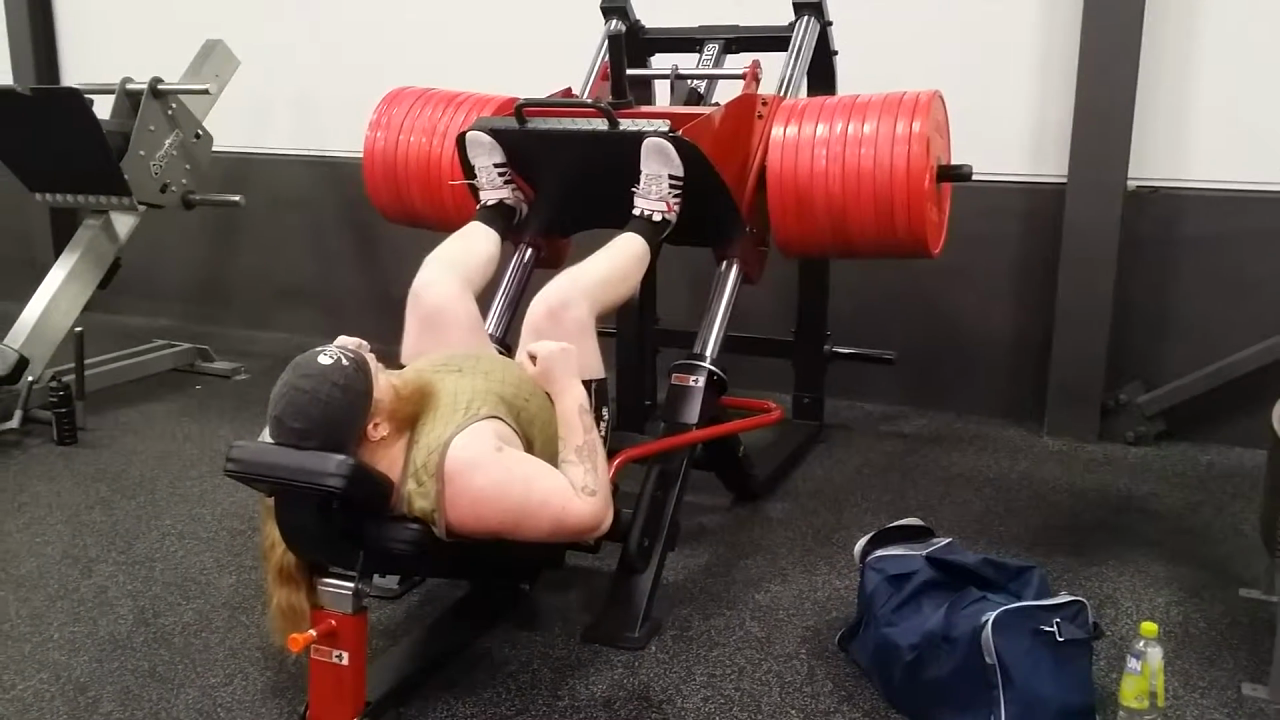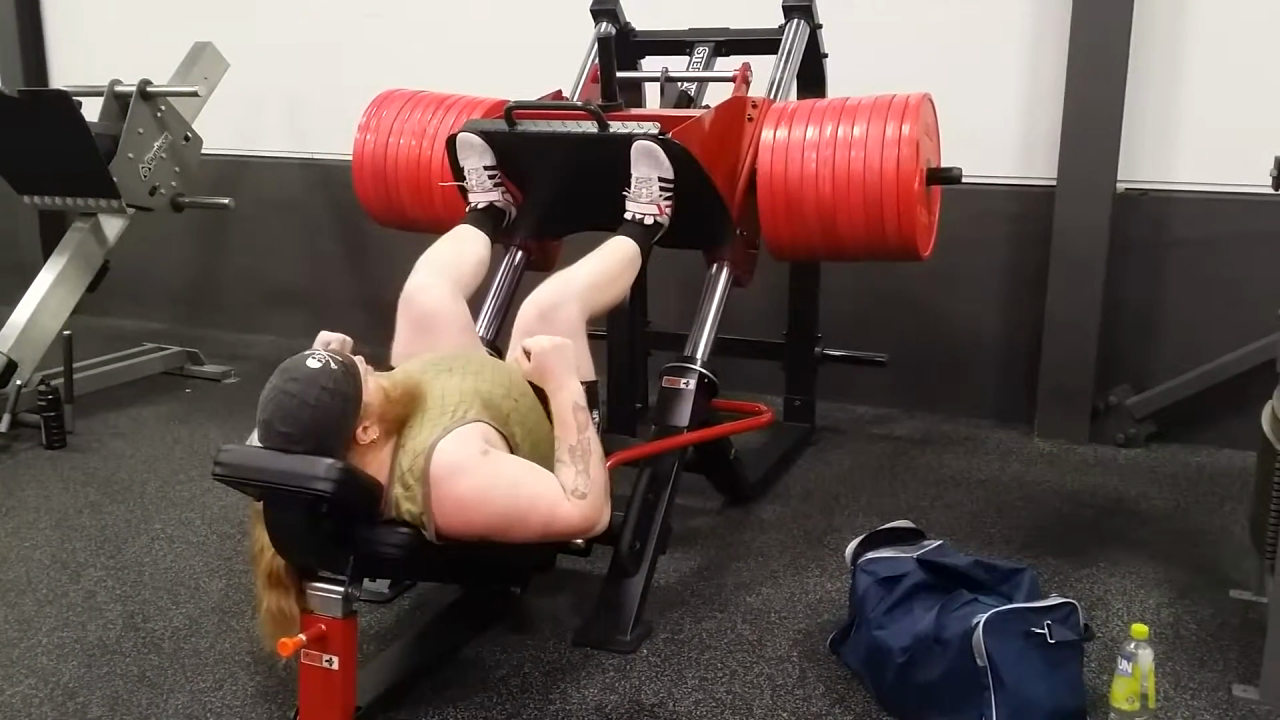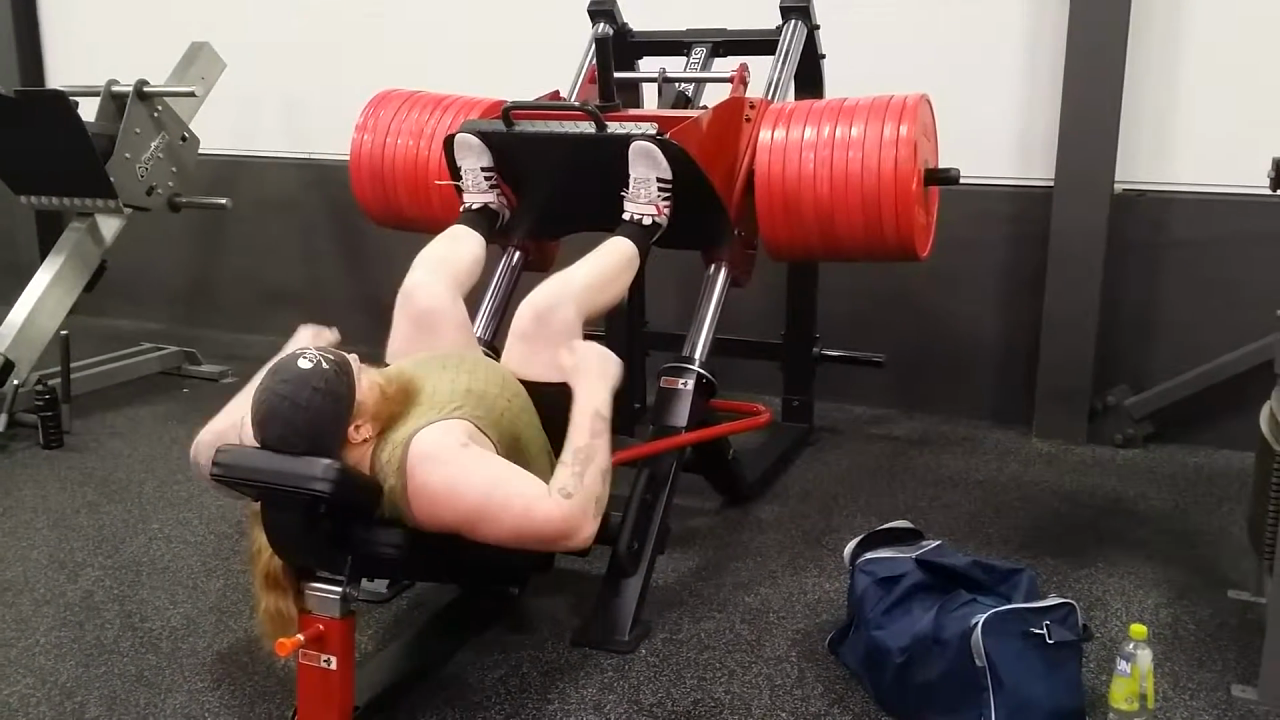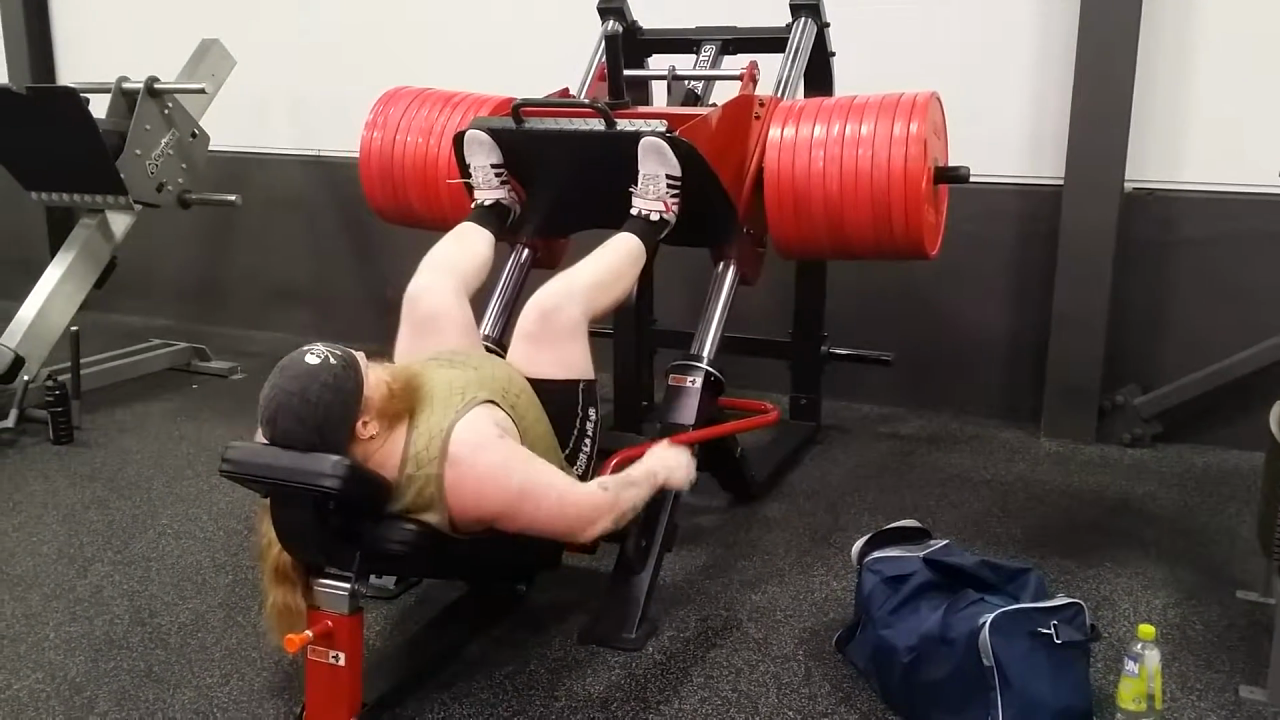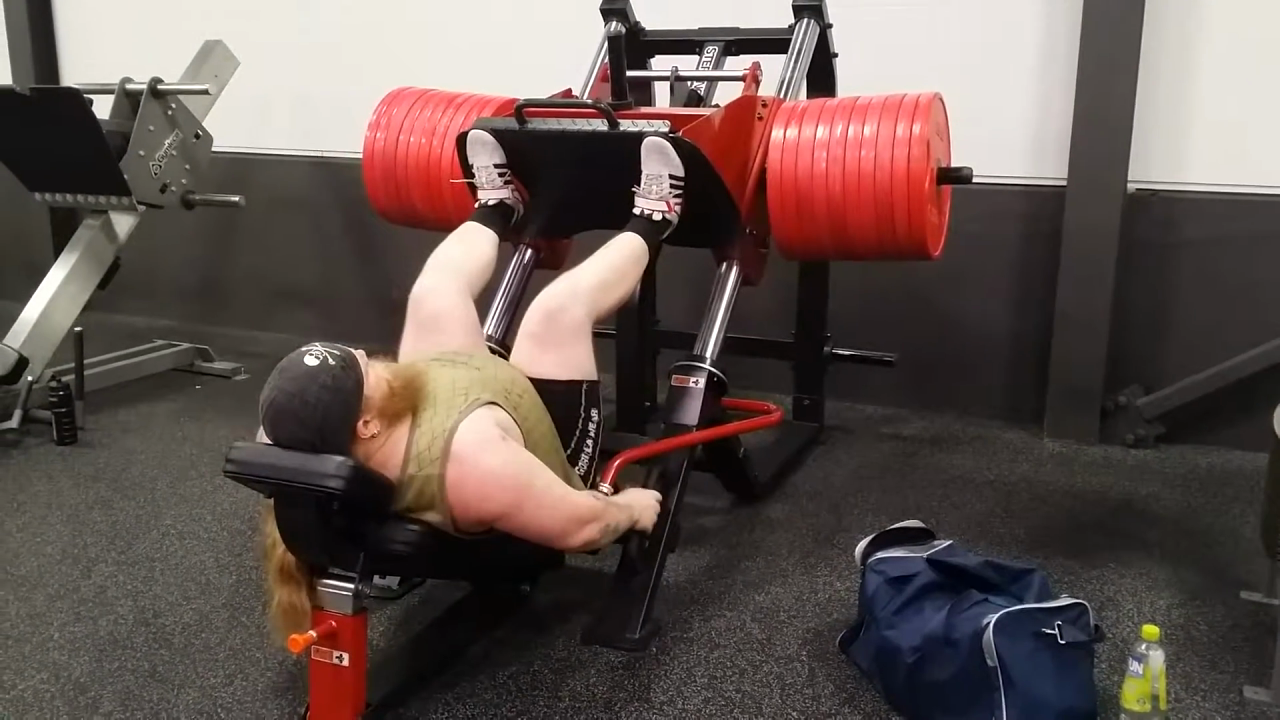
dt=0.3s
person 1, frame 1
left shoulder: (310, 457)
right shoulder: (463, 469)
right elbow: (591, 513)
left wrist: (334, 377)
right wrist: (566, 389)
right hip: (555, 451)
left knee: (435, 288)
right knee: (560, 305)
left ankle: (499, 208)
right ankle: (649, 224)
person 1, frame 2
right shoulder: (449, 472)
right elbow: (588, 511)
left wrist: (316, 367)
right wrist: (564, 384)
right hip: (547, 460)
left knee: (427, 293)
right knee: (550, 309)
left ankle: (488, 208)
right ankle: (641, 227)
person 1, frame 3
left shoulder: (294, 458)
right shoulder: (430, 464)
left elbow: (207, 450)
right elbow: (572, 522)
left wrist: (288, 355)
right wrist: (593, 393)
right hip: (535, 471)
left knee: (425, 291)
right knee: (545, 312)
left ankle: (483, 212)
right ankle: (640, 227)
person 1, frame 4
left shoulder: (298, 448)
right shoulder: (464, 455)
right elbow: (589, 518)
right wrist: (655, 470)
right hip: (546, 467)
left knee: (431, 291)
right knee: (553, 309)
left ankle: (493, 205)
right ankle: (649, 221)
person 1, frame 5
left shoulder: (299, 451)
right shoulder: (464, 455)
right elbow: (580, 526)
right wrist: (634, 507)
right hip: (546, 466)
left knee: (434, 294)
right knee: (557, 310)
left ankle: (496, 208)
right ankle: (650, 223)
